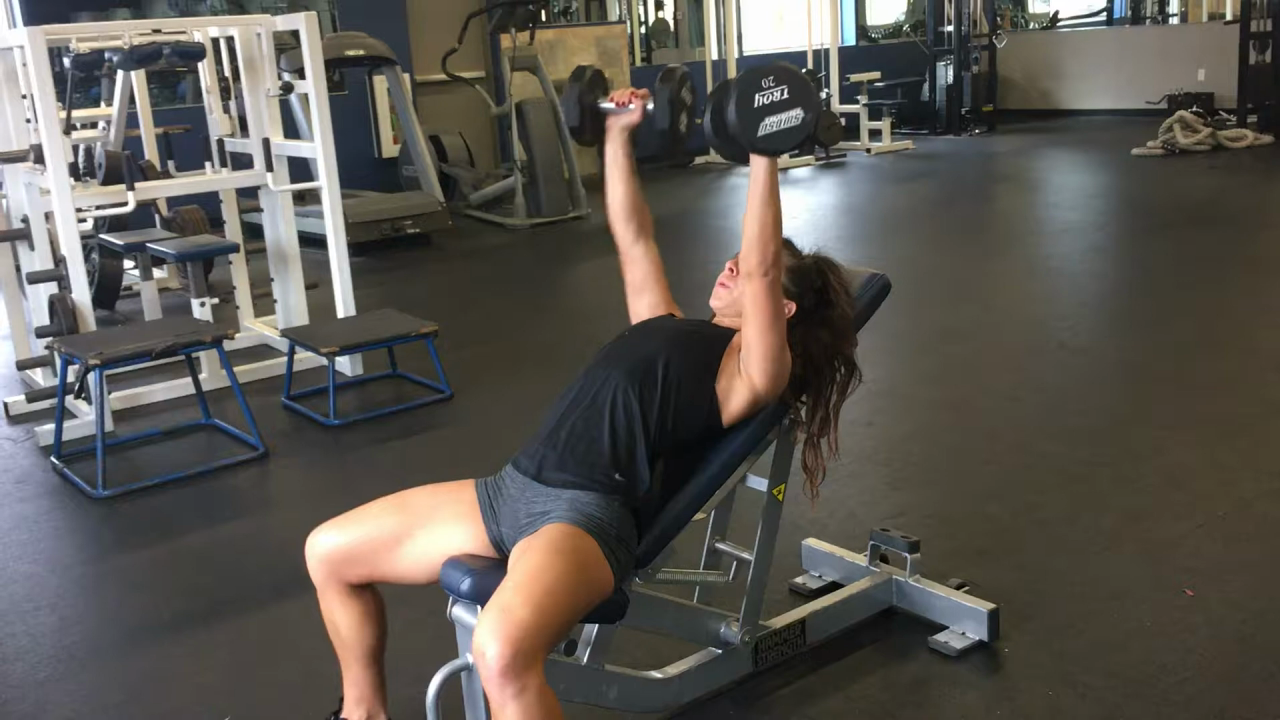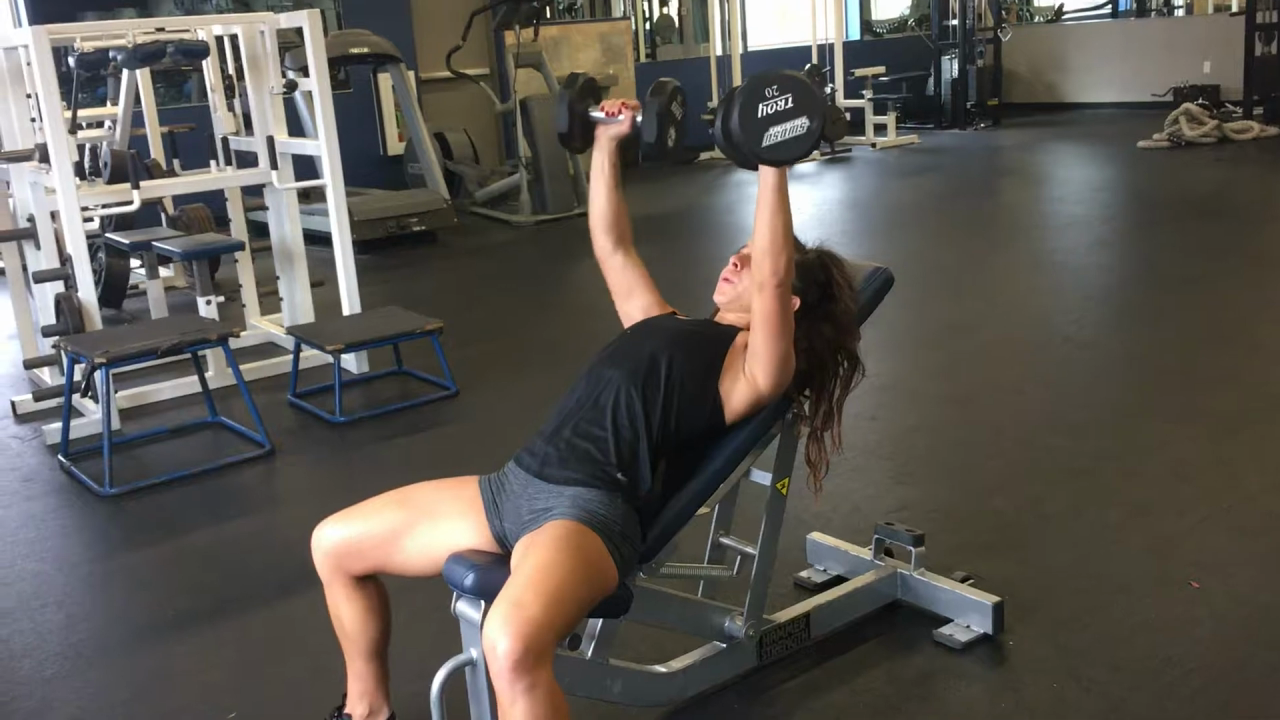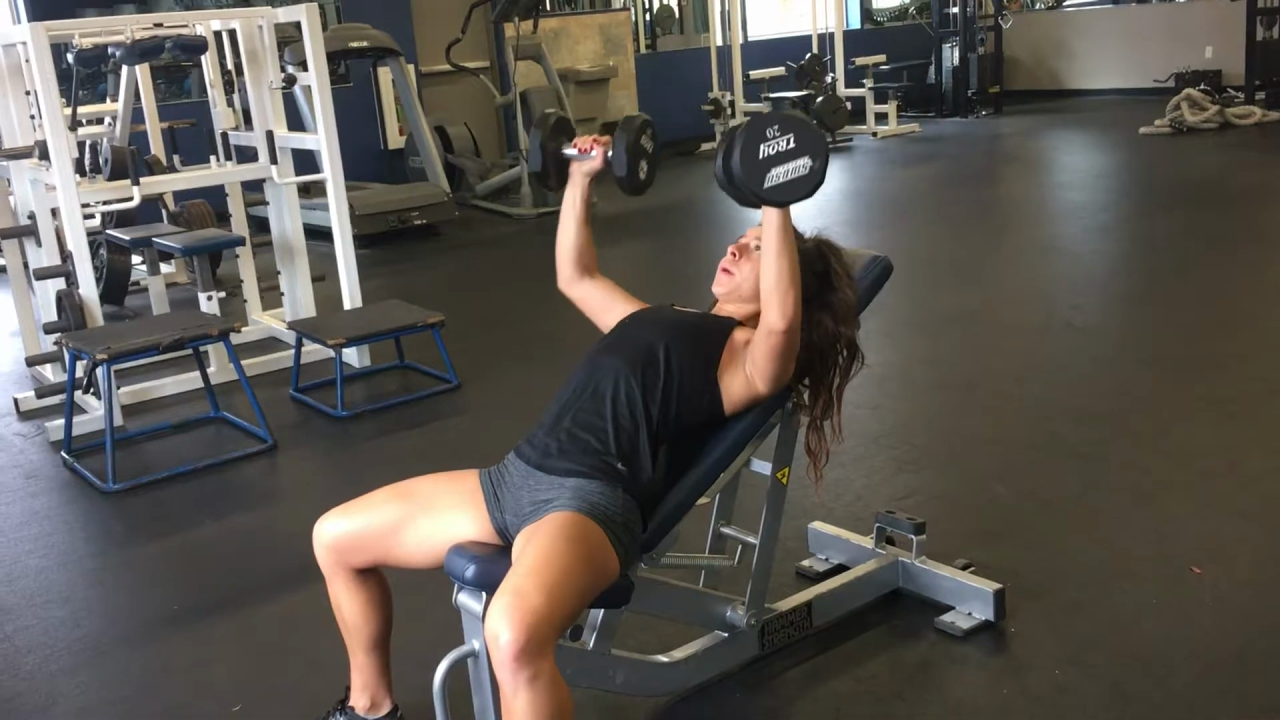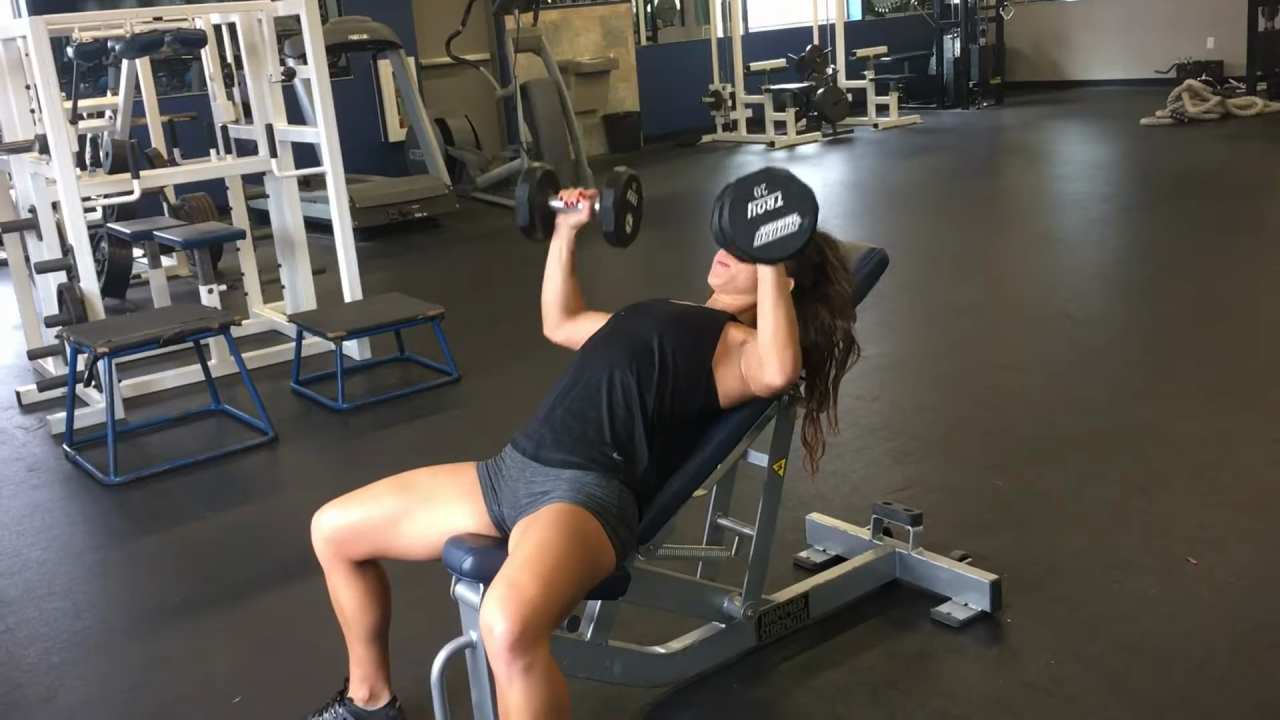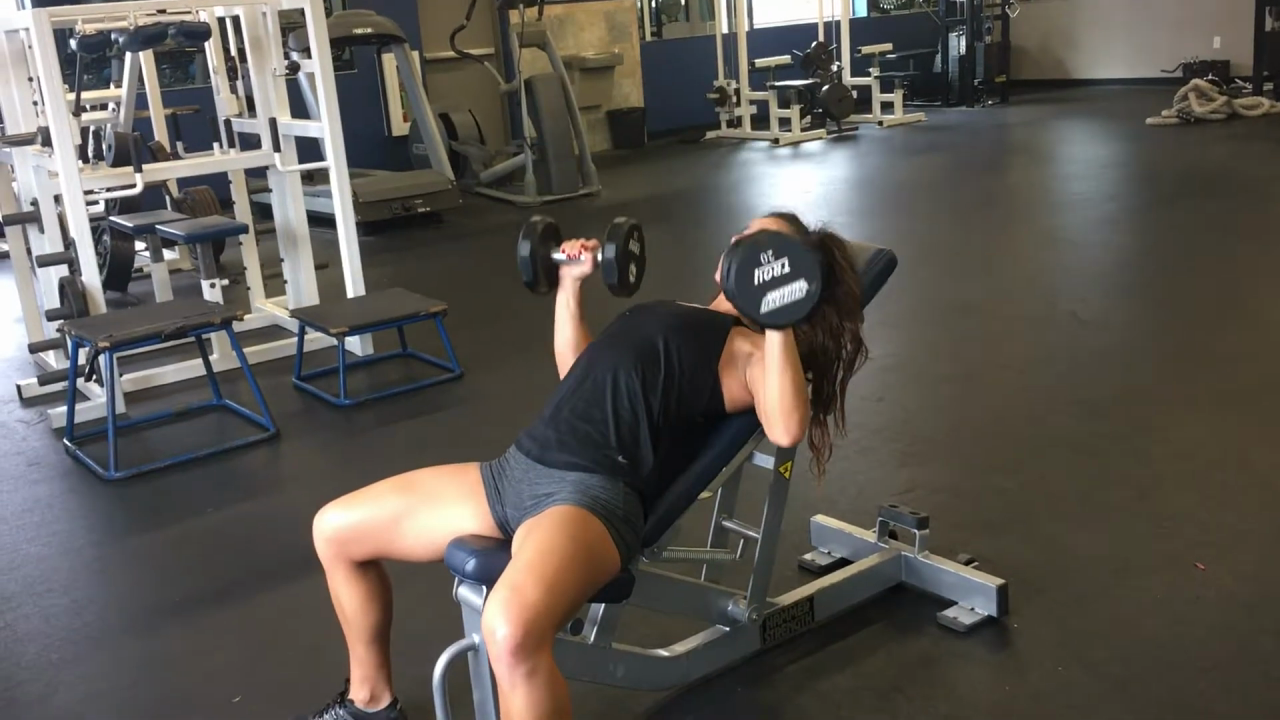
dt=0.4s
person 1, frame 1
left shoulder: (756, 368)
right shoulder: (666, 327)
left elbow: (761, 269)
right elbow: (632, 235)
left wrist: (763, 155)
right wrist: (618, 133)
left hip: (588, 512)
right hip: (514, 486)
left knee: (501, 650)
right knee: (327, 553)
person 1, frame 2
left shoulder: (759, 366)
right shoulder: (665, 325)
left elbow: (772, 277)
right elbow: (613, 246)
left wrist: (772, 164)
right wrist: (606, 143)
left hip: (592, 508)
right hip: (518, 481)
left knee: (512, 645)
right knee: (333, 544)
person 1, frame 3
left shoulder: (756, 356)
right shoulder: (661, 319)
left elbow: (782, 317)
right elbow: (575, 276)
left wrist: (775, 204)
right wrist: (581, 178)
left hip: (595, 498)
right hip: (517, 474)
left knee: (514, 634)
right knee: (335, 537)
person 1, frame 4
left shoulder: (745, 345)
right shoulder: (663, 312)
left elbow: (779, 371)
right elbow: (559, 323)
left wrist: (770, 254)
right wrist: (566, 229)
left hip: (591, 489)
right hip: (514, 467)
left knee: (509, 625)
right knee: (334, 529)
person 1, frame 5
left shoulder: (752, 348)
right shoulder: (674, 316)
left elbow: (786, 427)
right wrist: (570, 282)
left hip: (596, 490)
right hip: (518, 467)
left knee: (511, 631)
right knee: (335, 530)
